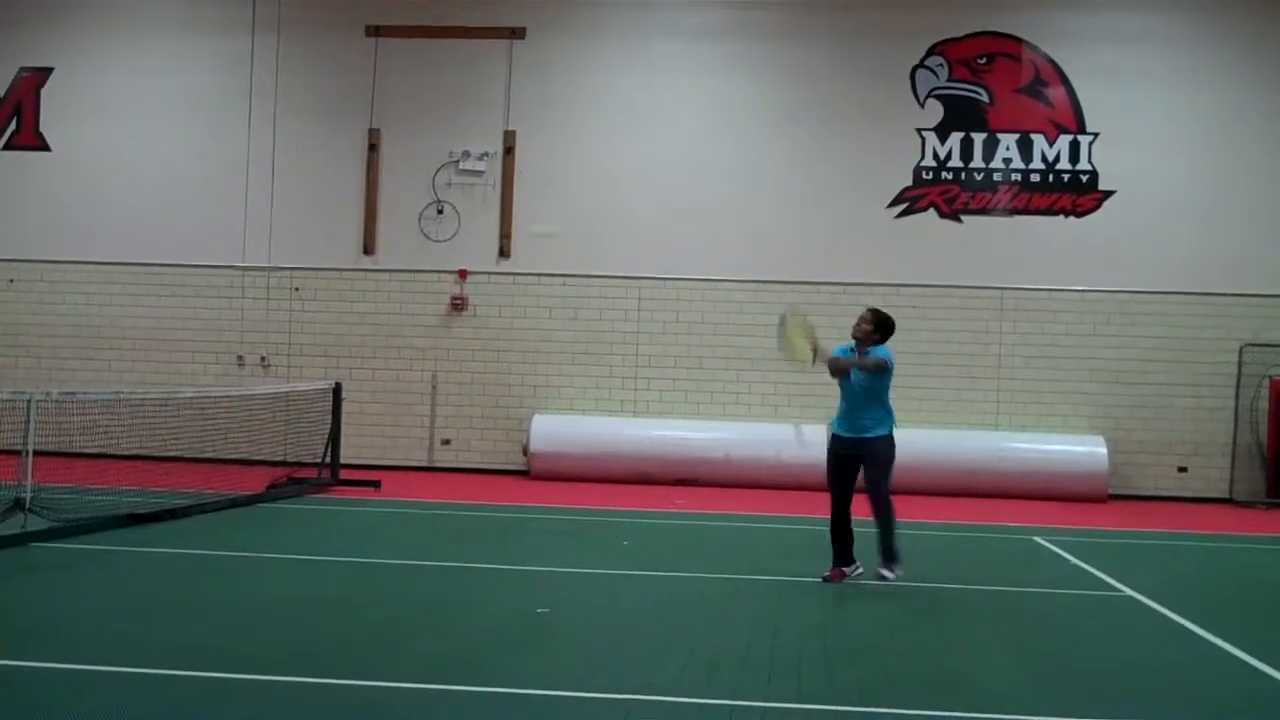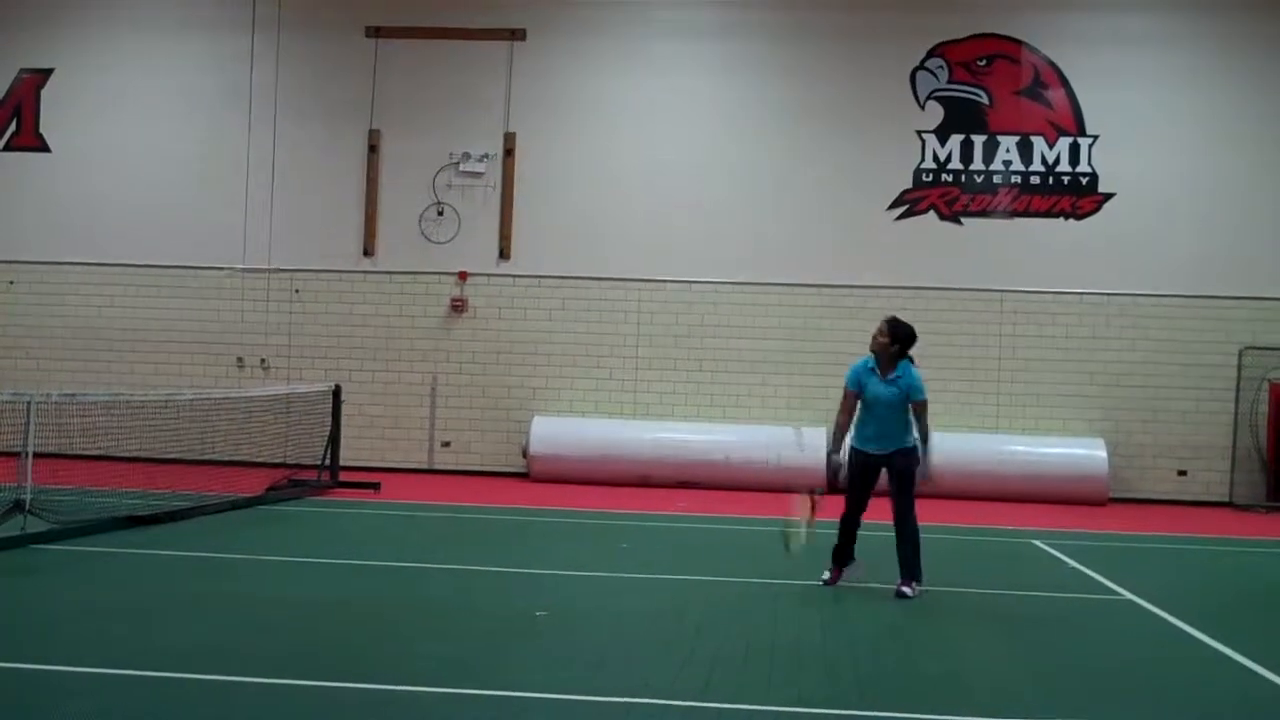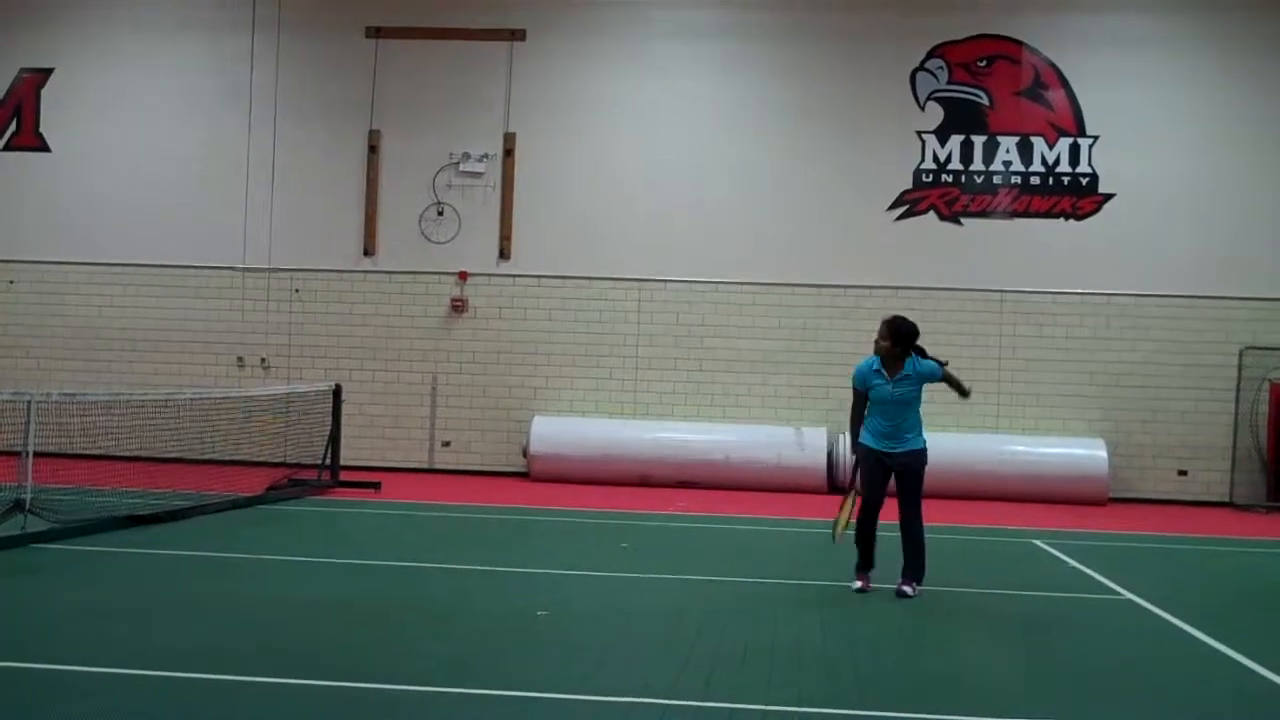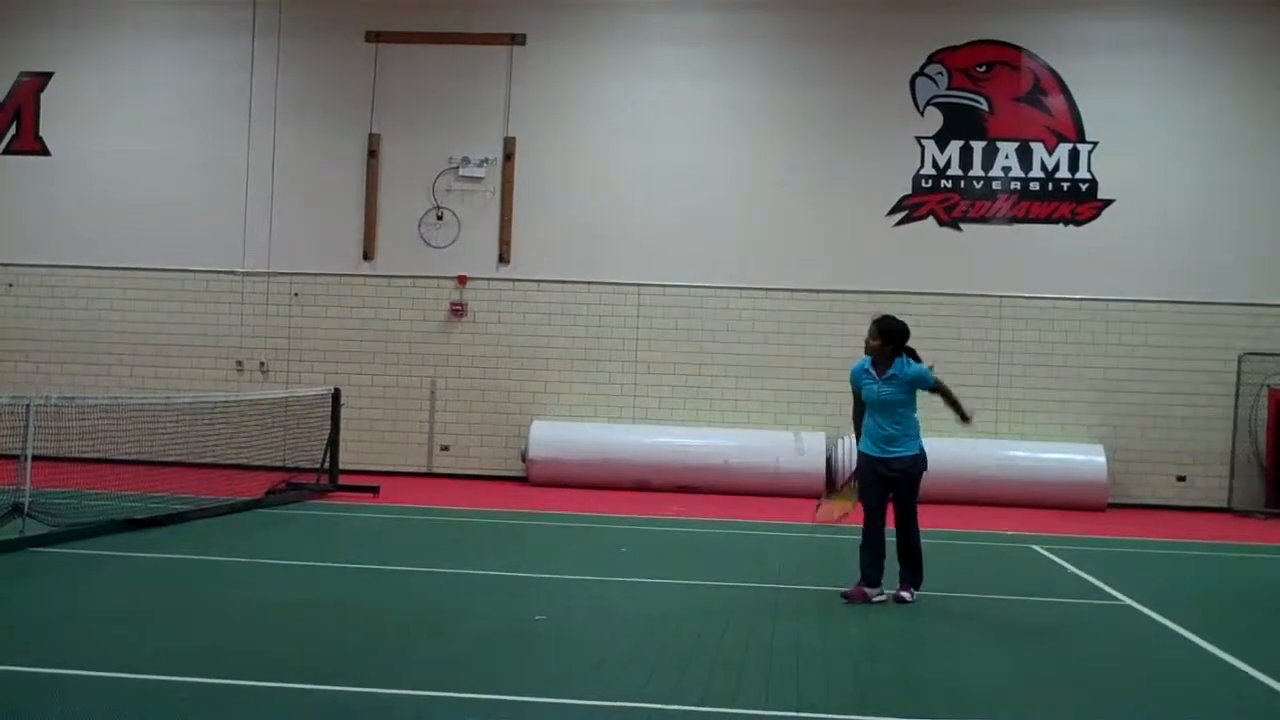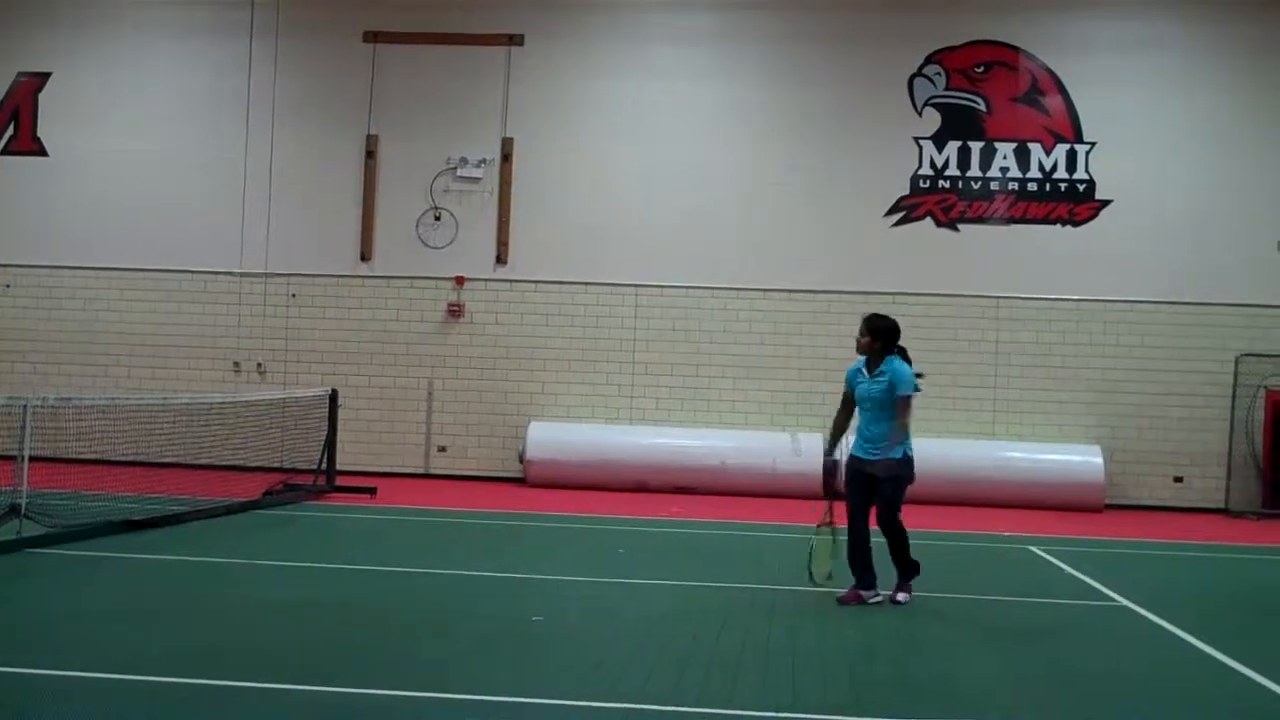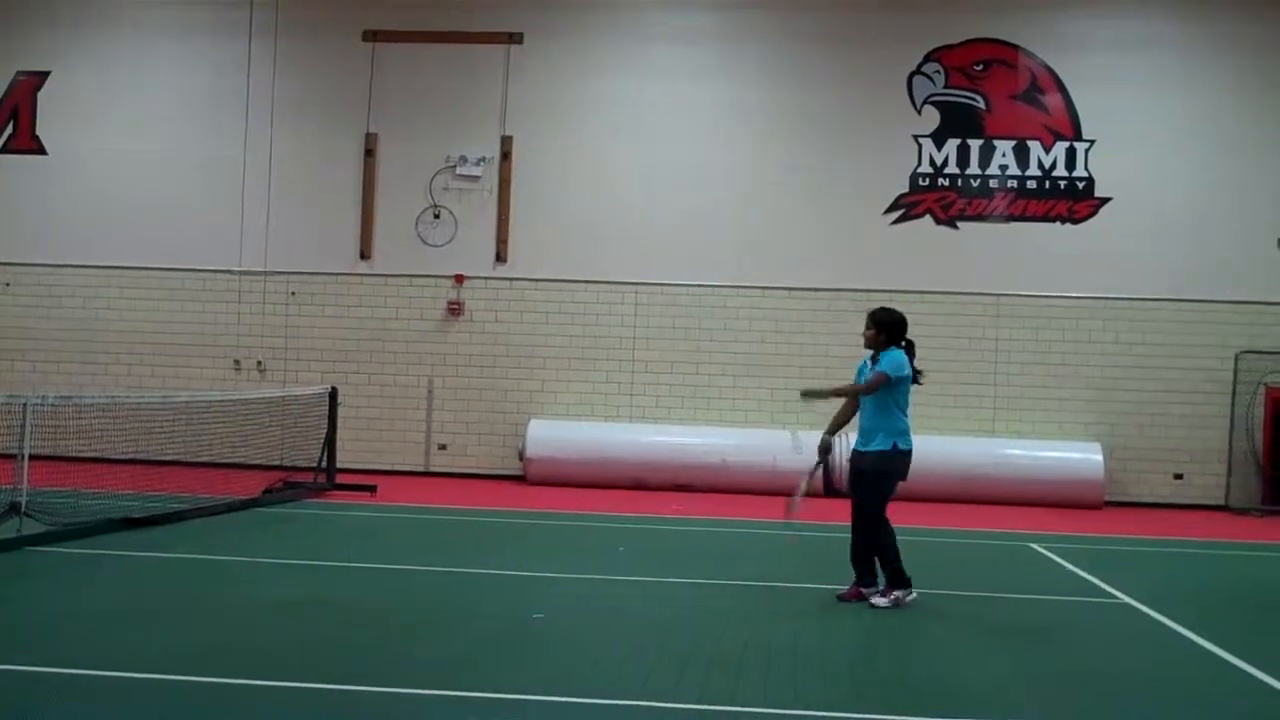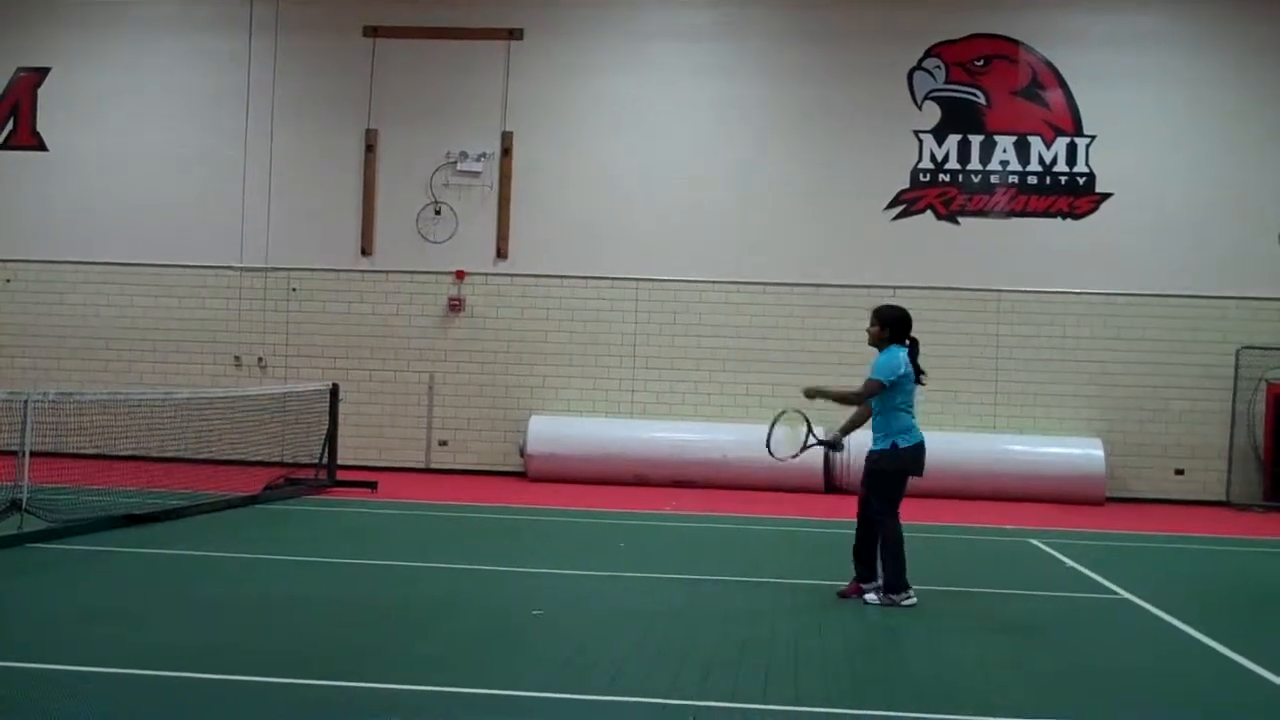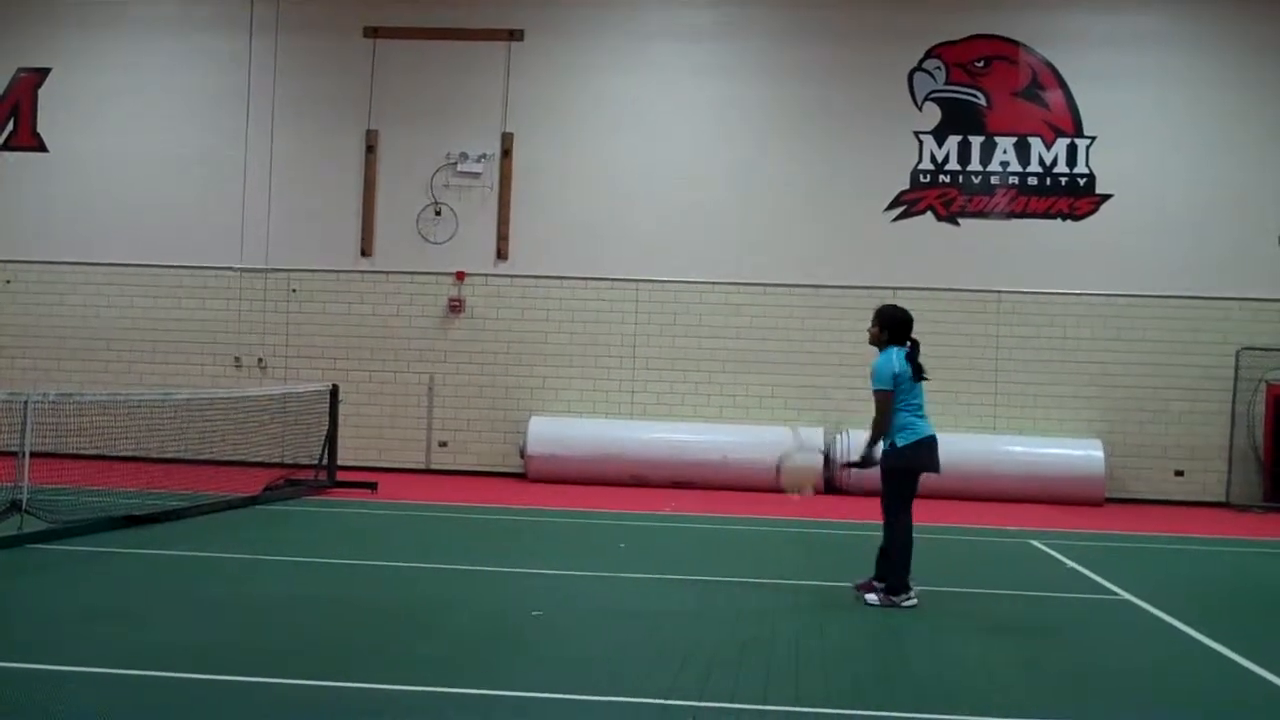
dt=0.2s
person 1, frame 1
left shoulder: (882, 354)
right shoulder: (842, 352)
left elbow: (872, 364)
right elbow: (836, 369)
left wrist: (850, 360)
right wrist: (830, 361)
left hip: (877, 437)
right hip: (843, 436)
left knee: (878, 495)
right knee: (839, 502)
left ankle: (889, 561)
right ankle: (846, 563)
person 1, frame 2
left shoulder: (909, 376)
right shoulder: (860, 369)
left elbow: (921, 419)
right elbow: (845, 412)
left wrist: (925, 458)
right wrist: (833, 452)
left hip: (901, 451)
right hip: (864, 450)
left knee: (904, 513)
right knee: (853, 508)
left ankle: (910, 578)
right ankle: (841, 562)
person 1, frame 3
left shoulder: (921, 368)
right shoulder: (864, 370)
left elbow: (949, 377)
right elbow: (858, 409)
left wrist: (964, 391)
right wrist: (855, 444)
left hip: (910, 450)
right hip: (872, 449)
left knee: (910, 514)
right knee: (868, 507)
left ankle: (912, 577)
right ankle: (863, 570)
person 1, frame 4
left shoulder: (911, 371)
right shoulder: (859, 371)
left elbow: (942, 390)
left wrist: (961, 413)
right wrist: (859, 445)
left hip: (906, 456)
right hip: (871, 456)
left knee: (906, 519)
right knee: (872, 518)
left ankle: (910, 582)
right ankle: (870, 584)
person 1, frame 5
left shoulder: (899, 371)
right shoulder: (855, 372)
left elbow: (902, 418)
right elbow: (845, 413)
left wrist: (891, 454)
right wrist: (830, 450)
left hip: (892, 458)
right hip: (860, 457)
left knee: (888, 519)
right knee: (856, 520)
left ankle: (908, 573)
right ankle: (866, 586)
person 1, frame 6
left shoulder: (896, 360)
right shoulder: (868, 364)
left elbow: (864, 389)
right elbow: (852, 404)
left wrist: (822, 391)
right wrist: (828, 434)
left hip: (890, 450)
right hip: (865, 450)
left knee: (875, 516)
right knee: (860, 517)
left ankle: (899, 586)
right ankle: (867, 583)
person 1, frame 7
left shoulder: (890, 361)
right shoulder: (891, 359)
left elbow: (861, 396)
right elbow: (870, 406)
left wrist: (821, 392)
right wrist: (841, 432)
left hip: (898, 449)
right hip: (887, 448)
left knee: (885, 516)
right knee: (867, 513)
left ankle: (898, 589)
right ankle: (865, 578)
person 1, frame 8
left shoulder: (884, 363)
right shoulder: (904, 359)
left elbow: (883, 415)
left wrist: (869, 449)
right wrist: (879, 447)
left hip: (905, 446)
right hip: (919, 441)
left knee: (896, 515)
right knee: (896, 514)
left ankle: (898, 590)
right ankle: (886, 577)
